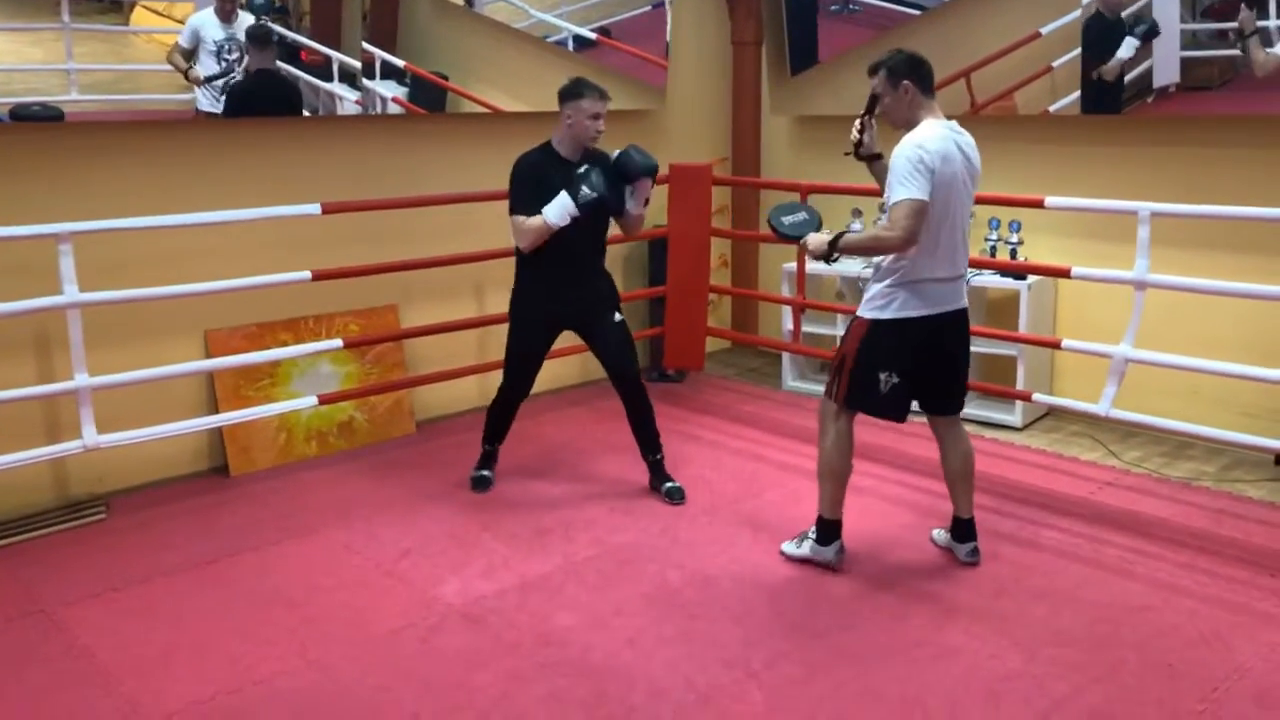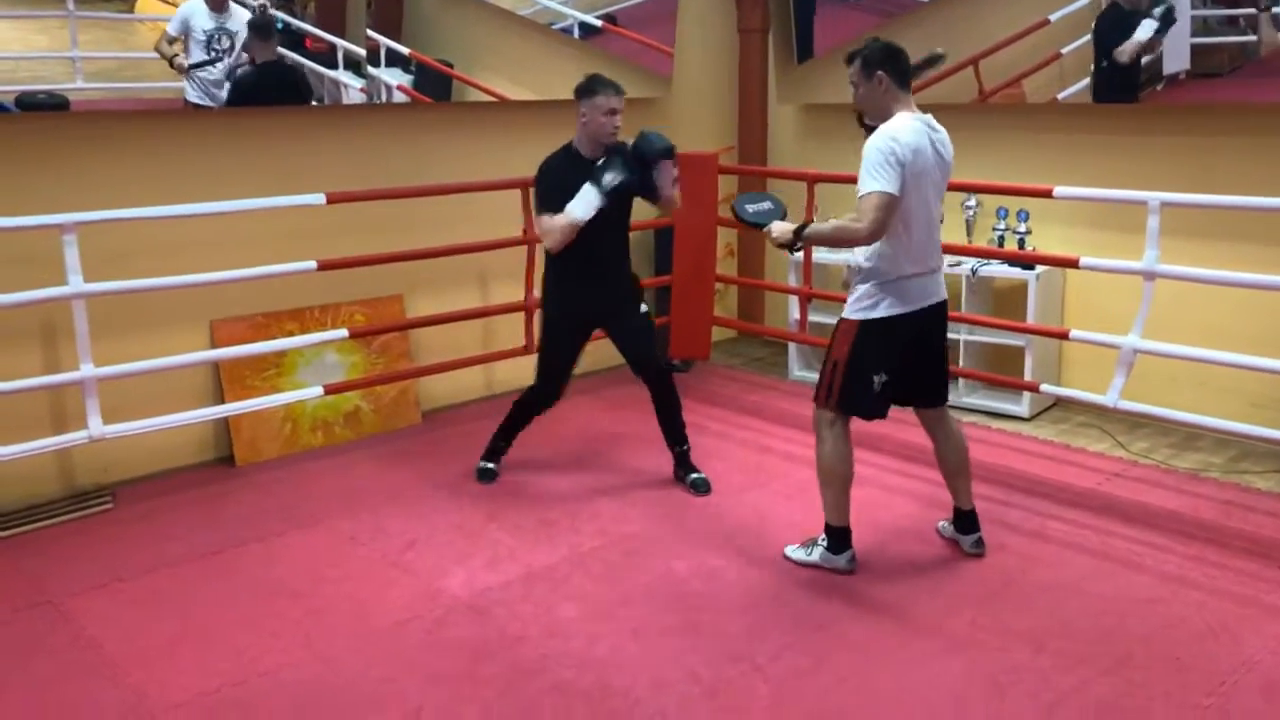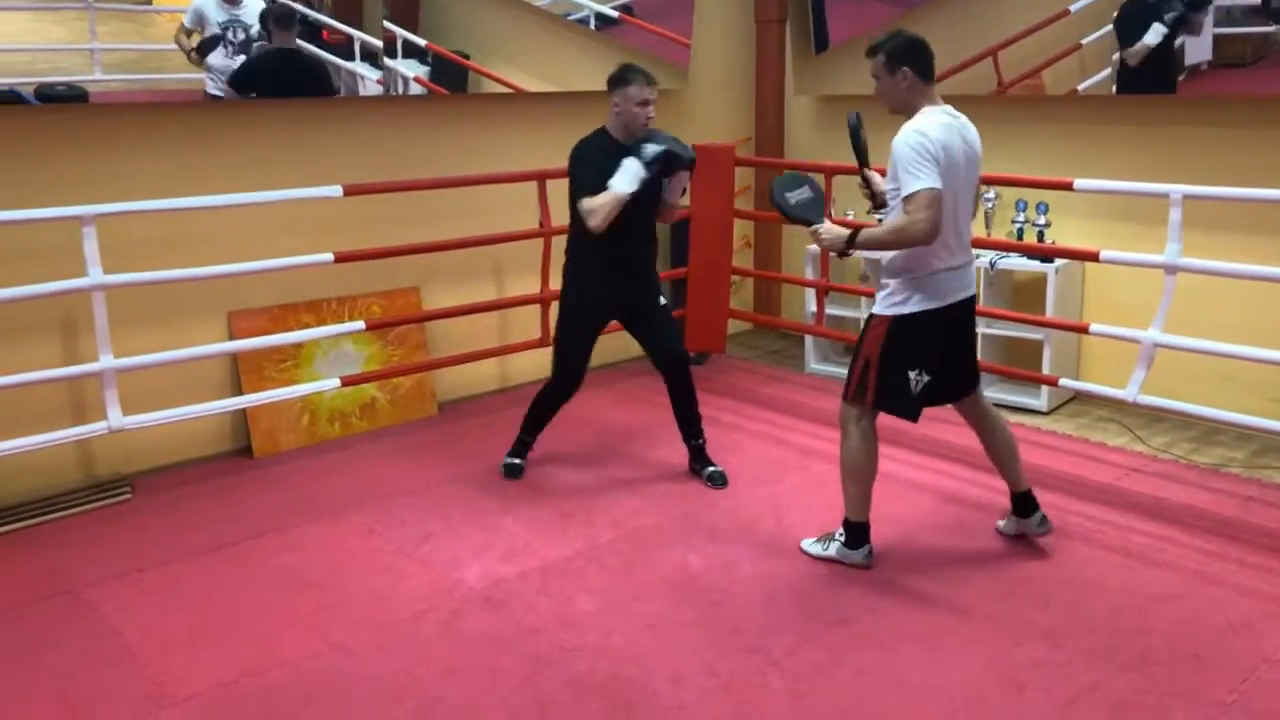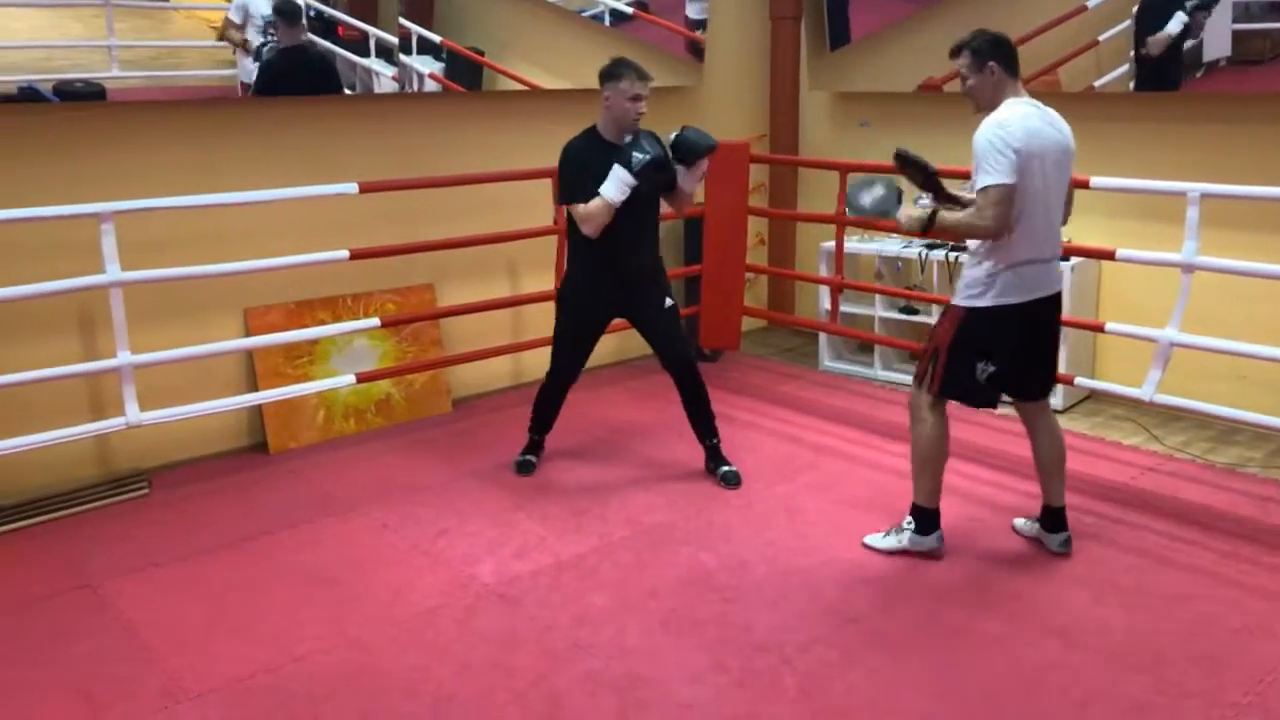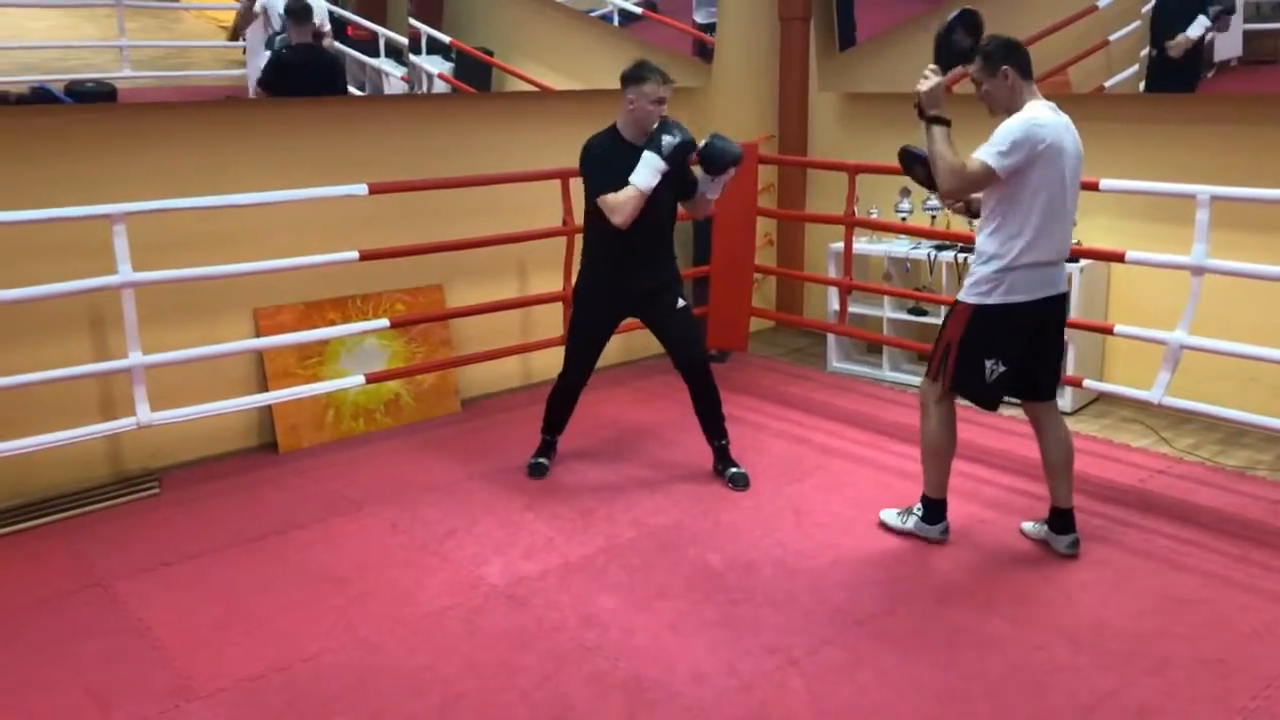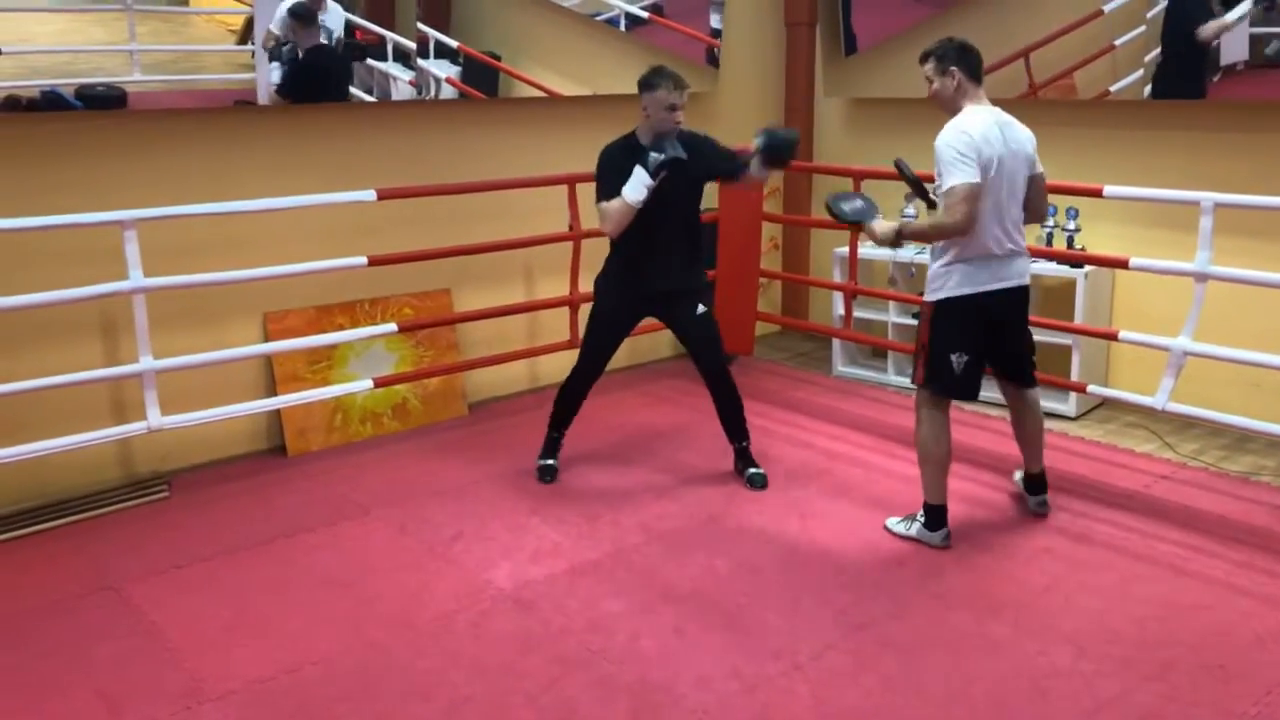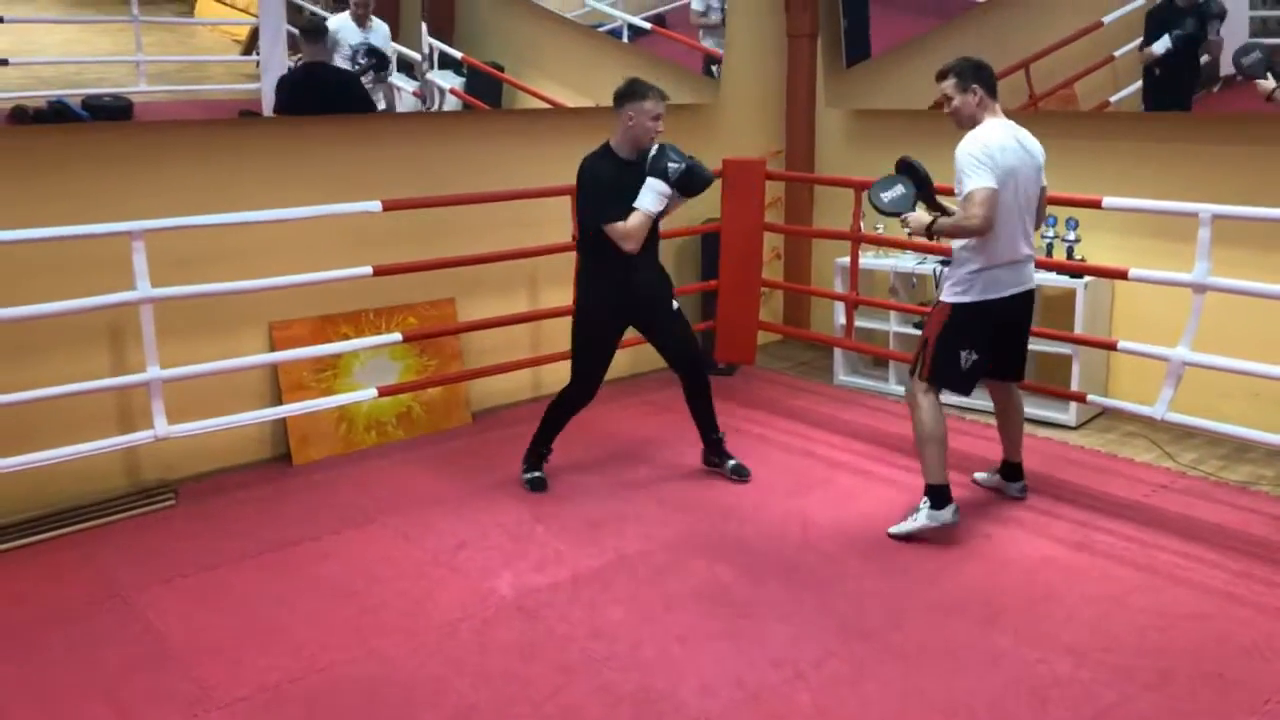
dt=0.4s
person 1, frame 1
left shoulder: (915, 148)
right shoulder: (964, 143)
left elbow: (900, 235)
left wrist: (831, 243)
right wrist: (872, 156)
left hip: (895, 310)
right hip: (948, 307)
left knee: (835, 410)
right knee: (947, 419)
left ankle: (826, 535)
right ankle: (964, 533)
person 1, frame 2
left shoulder: (888, 140)
right shoulder: (935, 135)
left elbow: (867, 227)
left wrist: (796, 232)
left hip: (881, 308)
right hip: (928, 300)
left knee: (830, 416)
right knee: (934, 411)
left ankle: (836, 543)
right ankle: (966, 524)
person 1, frame 3
left shoulder: (914, 137)
right shoulder: (964, 129)
left elbow: (923, 227)
left wrist: (848, 237)
right wrist: (890, 194)
left hip: (911, 302)
right hip: (956, 293)
left knee: (856, 412)
right knee: (970, 399)
left ankle: (855, 538)
right ankle: (1026, 509)
person 1, frame 4
left shoulder: (997, 129)
right shoulder: (1057, 126)
left elbow: (992, 223)
left wrist: (929, 219)
left hip: (990, 295)
right hip: (1042, 290)
left knee: (927, 398)
right knee: (1035, 405)
left ankle: (923, 525)
right ankle: (1054, 523)
person 1, frame 5
left shoulder: (1025, 128)
right shoulder: (1062, 127)
left elbow: (953, 184)
left wrist: (934, 115)
right wrist: (979, 201)
left hip: (999, 293)
right hip: (1048, 291)
left knee: (935, 392)
right knee: (1041, 404)
left ankle: (931, 513)
right ankle: (1062, 524)
person 1, frame 6
left shoulder: (959, 134)
right shoulder: (1019, 132)
left elbow: (958, 220)
right elbow: (1034, 209)
left wrist: (896, 232)
left hip: (960, 289)
right hip: (1012, 282)
left knee: (932, 399)
right knee: (1018, 385)
left ankle: (933, 519)
right ankle: (1036, 485)
person 1, frame 7
left shoulder: (976, 145)
right shoulder: (1030, 144)
left elbow: (977, 221)
left wrist: (930, 225)
left hip: (974, 291)
right hip: (1018, 286)
left knee: (923, 387)
right knee: (1004, 382)
left ankle: (937, 501)
right ankle: (1012, 474)
person 2, frame 1
left shoulder: (603, 165)
right shoulder: (530, 167)
left elbow: (631, 229)
right elbow: (525, 238)
left wrist: (639, 191)
right wrist: (570, 201)
left hip: (594, 293)
right hip: (538, 299)
left knee: (629, 378)
right knee: (515, 384)
left ankle: (657, 467)
right ankle: (488, 455)
person 2, frame 2
left shoulder: (625, 158)
right shoulder: (555, 168)
left elbow: (669, 206)
right elbow: (552, 239)
left wrist: (664, 174)
right wrist: (592, 193)
left hip: (619, 290)
right hip: (567, 296)
left knee: (656, 371)
right knee: (549, 388)
left ankle: (683, 460)
right ankle: (496, 448)
person 2, frame 3
left shoulder: (645, 150)
right shoulder: (591, 151)
left elbow: (665, 215)
right elbow: (595, 219)
left wrist: (675, 183)
right wrist: (632, 170)
left hip: (640, 282)
right hip: (590, 287)
left knee: (676, 362)
right knee: (568, 378)
left ankle: (697, 453)
right ankle: (522, 443)
person 2, frame 4
left shoulder: (651, 144)
right shoulder: (578, 152)
left elbow: (678, 205)
right elbow: (589, 224)
left wrist: (691, 173)
right wrist: (624, 173)
left hip: (646, 280)
right hip: (590, 285)
left knee: (683, 363)
right knee: (563, 371)
left ankle: (714, 451)
right ankle: (534, 442)
person 2, frame 5
left shoulder: (669, 148)
right shoulder: (598, 150)
left elbow: (698, 210)
right elbow: (619, 215)
left wrist: (716, 177)
right wrist: (653, 161)
left hip: (660, 281)
right hip: (604, 284)
left knee: (696, 364)
right knee: (575, 371)
left ankle: (722, 453)
right ankle: (547, 443)
person 2, frame 6
left shoulder: (694, 147)
right shoulder: (615, 155)
left elbow: (749, 173)
right elbow: (611, 225)
left wrist: (768, 155)
right wrist: (646, 173)
left hip: (680, 284)
right hip: (623, 283)
left knee: (714, 369)
right knee: (588, 369)
left ankle: (743, 453)
right ankle: (551, 445)
person 2, frame 7
left shoulder: (650, 159)
right shoulder: (595, 170)
right elbow: (628, 240)
left wrist: (678, 191)
right wrist: (657, 185)
left hip: (650, 287)
right hip: (603, 297)
left knee: (693, 364)
right knee: (583, 387)
left ankle: (715, 448)
right ankle: (535, 456)
